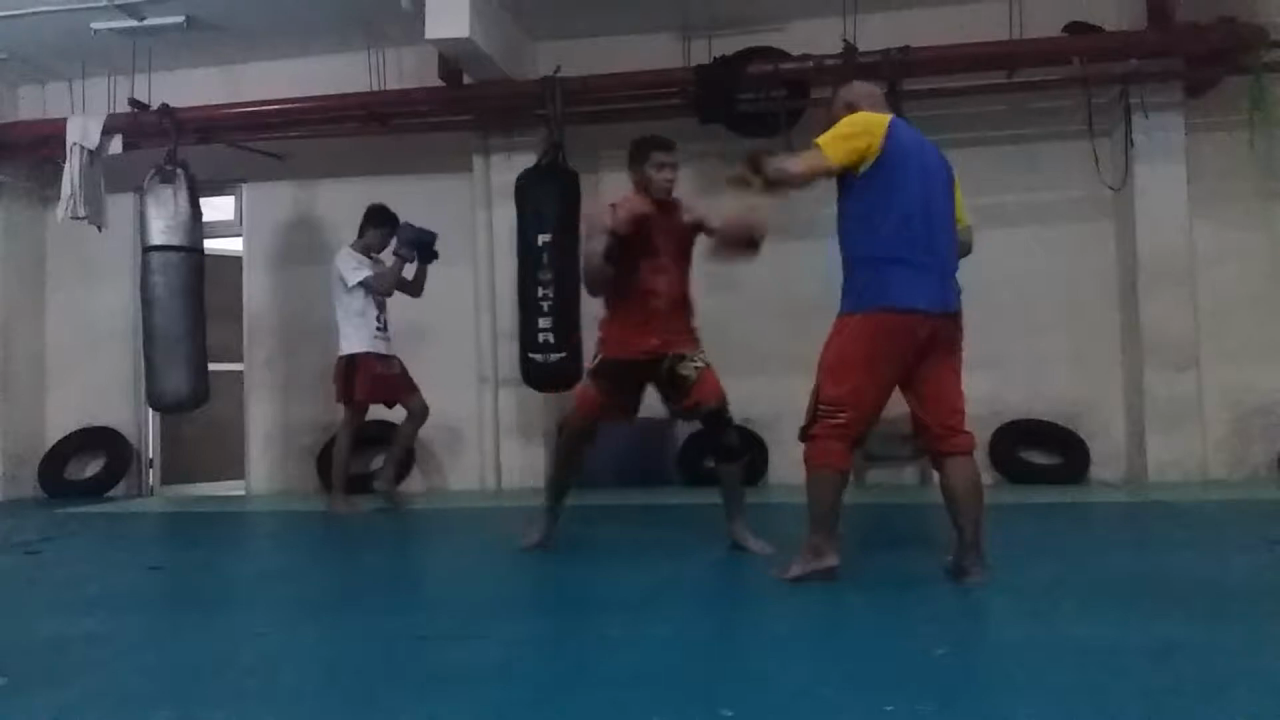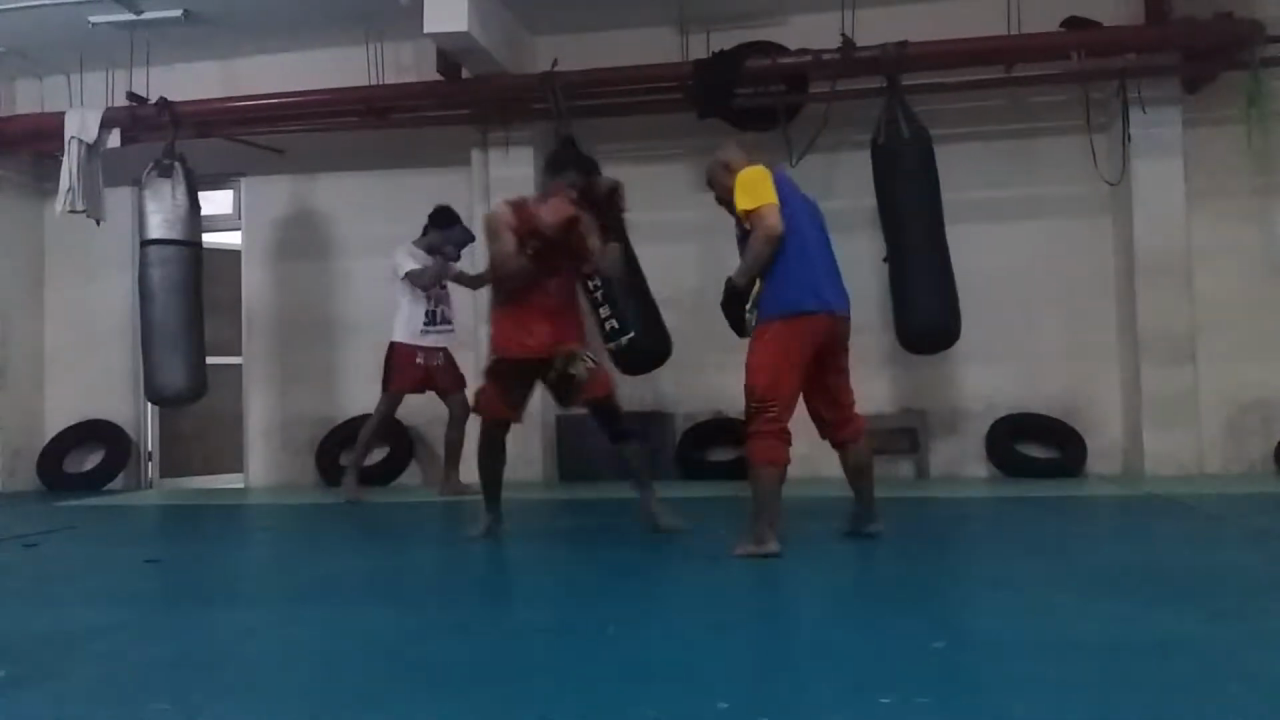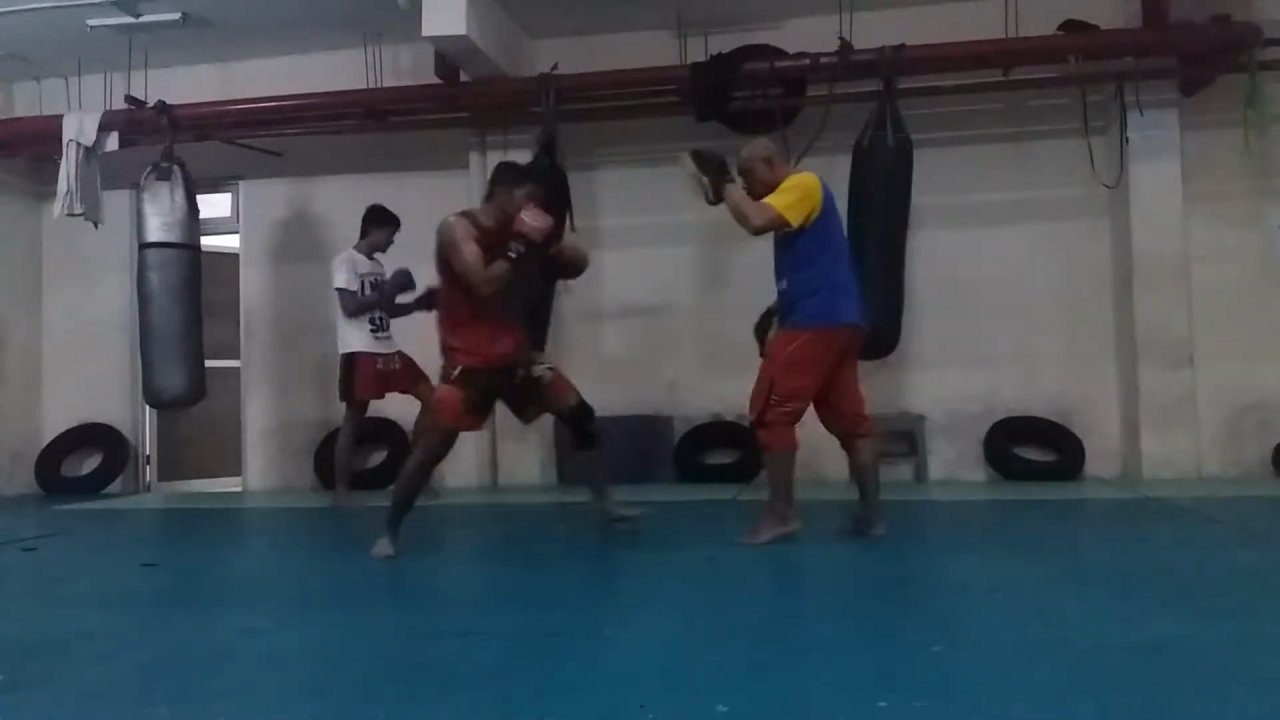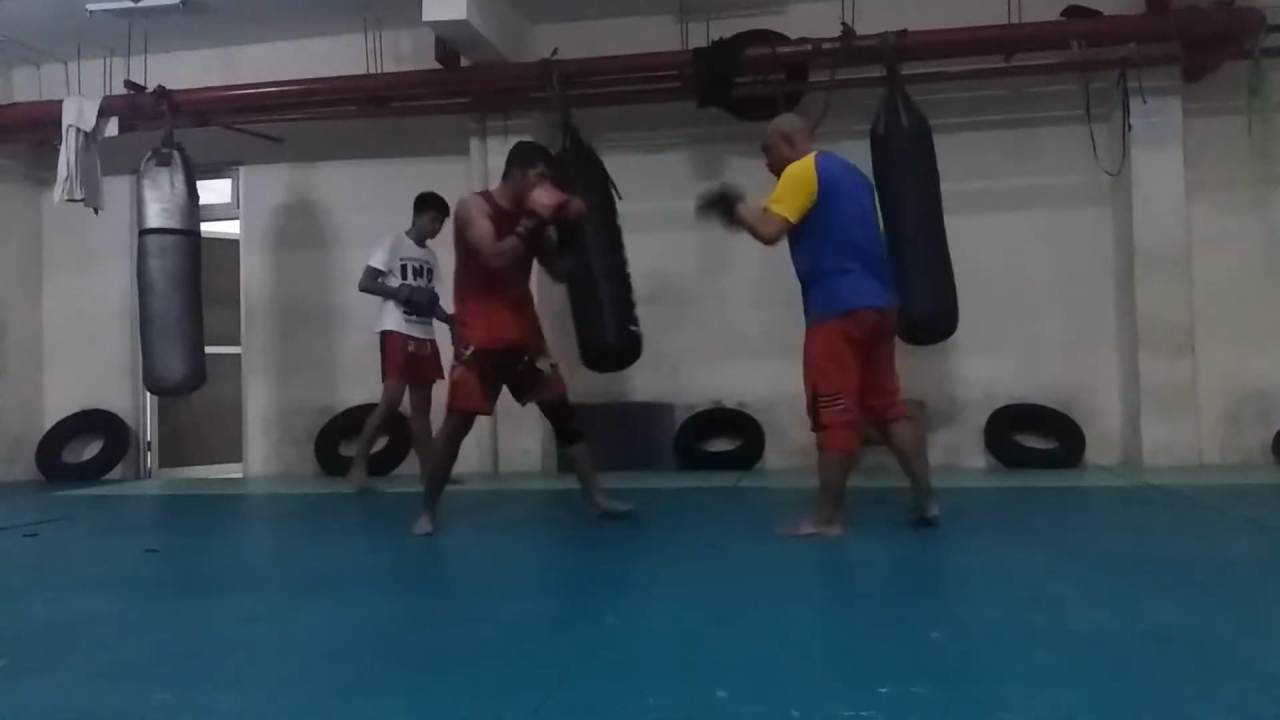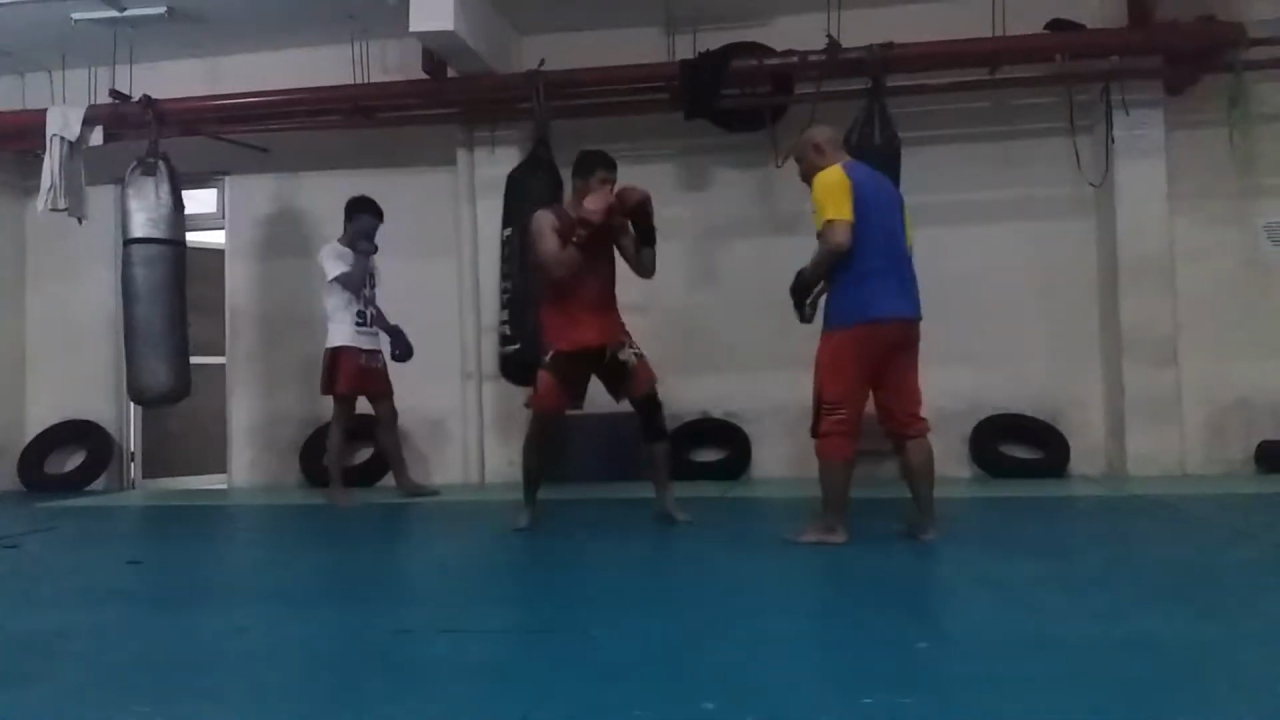
dt=1s
person 1, frame 1
left shoulder: (868, 128)
right shoulder: (935, 156)
left elbow: (797, 170)
right elbow: (963, 239)
left wrist: (760, 166)
left hip: (878, 306)
right hip: (941, 309)
left knee: (832, 428)
right knee: (949, 433)
left ankle: (821, 547)
right ankle: (970, 555)
person 1, frame 2
left shoulder: (751, 177)
right shoulder: (789, 189)
left elbow: (771, 229)
left wrist: (737, 284)
left hip: (791, 314)
right hip: (832, 312)
left knee: (765, 423)
right knee: (840, 418)
left ankle: (764, 533)
right ankle: (867, 513)
person 1, frame 3
left shoulder: (802, 185)
right shoulder: (796, 195)
left elbow: (757, 222)
left wrist: (724, 184)
left hip: (814, 322)
right hip: (839, 321)
left knee: (772, 412)
right knee: (849, 420)
left ankle: (780, 513)
right ankle: (871, 514)
person 1, frame 4
left shoulder: (802, 171)
right shoulder: (851, 172)
left elbow: (769, 230)
left wrist: (734, 205)
left hip: (837, 307)
right hip: (879, 303)
left knee: (833, 413)
right knee: (886, 405)
left ankle: (828, 515)
right ankle: (925, 498)
person 1, frame 5
left shoulder: (832, 179)
right shoulder: (885, 186)
left elbow: (838, 241)
left wrist: (808, 278)
left hip: (855, 317)
right hip: (904, 315)
left knee: (835, 423)
right knee: (907, 421)
left ankle: (832, 523)
right ankle: (924, 518)
person 2, frame 1
left shoulder: (685, 215)
right shoulder: (610, 218)
left elbow: (723, 228)
right elbow: (592, 283)
right wrist: (618, 239)
left hip: (675, 343)
right hip: (621, 345)
left knee: (721, 424)
right knee: (575, 430)
left ankle: (738, 526)
right ankle: (548, 520)
person 2, frame 2
left shoulder: (578, 222)
right shoulder: (504, 217)
left elbow: (609, 270)
right elbow: (507, 278)
right wrist: (539, 242)
left hip: (565, 339)
right hip: (516, 342)
left knee: (610, 414)
right knee: (492, 429)
left ankle: (649, 501)
right ankle: (492, 513)
person 2, frame 3
left shoulder: (521, 232)
right shoulder: (456, 228)
right elbow: (485, 285)
left wrist: (563, 258)
right wrist: (520, 245)
left hip: (515, 353)
right hip: (469, 359)
left knee: (580, 415)
right knee: (432, 447)
left ankle: (604, 501)
right ankle: (388, 532)
person 2, frame 4
left shoulder: (530, 214)
right shoulder: (473, 207)
left elbow: (559, 270)
right elbow: (496, 258)
right wrist: (532, 223)
left hip: (524, 333)
right hip: (481, 337)
left knee: (562, 412)
right knee: (458, 422)
left ankle: (597, 496)
right ankle: (428, 511)
person 2, frame 5
left shoulder: (614, 219)
right shoulder: (546, 221)
left elbow: (645, 270)
right elbow: (558, 270)
left wrist: (644, 223)
right wrist: (586, 228)
left hip: (609, 333)
right hip: (564, 339)
left knee: (650, 407)
right knee: (544, 424)
left ankle: (666, 499)
right ankle: (528, 504)
person 3, frame 1
left shoulder: (375, 264)
right shoulder: (346, 259)
left elbow: (415, 290)
right elbow: (384, 288)
left wrist: (422, 259)
right wrist: (403, 254)
left hip: (384, 354)
right hip: (358, 355)
left knee: (418, 409)
right knee: (352, 423)
left ankle: (385, 476)
right ankle: (338, 494)
person 3, frame 2
left shoulder: (439, 261)
right shoulder: (406, 254)
left elbow: (474, 282)
right elbow: (426, 281)
right wrist: (449, 255)
left hip: (437, 348)
right hip: (407, 346)
left knee: (460, 408)
right knee: (384, 413)
left ankle: (450, 480)
right ankle: (351, 477)
person 3, frame 3
left shoulder: (377, 266)
right shoulder: (346, 261)
right elbow: (349, 308)
left wrist: (418, 302)
right wrist: (387, 292)
left hip: (389, 350)
right hip: (360, 352)
left knee: (429, 397)
right knee: (353, 419)
right ankle: (341, 490)
person 3, frame 4
left shoulder: (431, 257)
right shoulder: (392, 245)
right elbow: (365, 283)
left wrist: (451, 320)
right wrist: (401, 292)
left hip: (425, 337)
right hip: (396, 333)
left knee: (421, 404)
right knee: (391, 400)
left ankle: (427, 468)
right ankle: (359, 464)
person 3, frame 5
left shoulder: (366, 259)
right shoulder: (331, 253)
right elbow: (354, 284)
left wrist: (391, 330)
right wrist: (364, 250)
left hip: (371, 349)
right hip: (345, 348)
left knee: (387, 414)
right knee: (342, 416)
left ankle: (403, 480)
right ankle: (336, 486)
